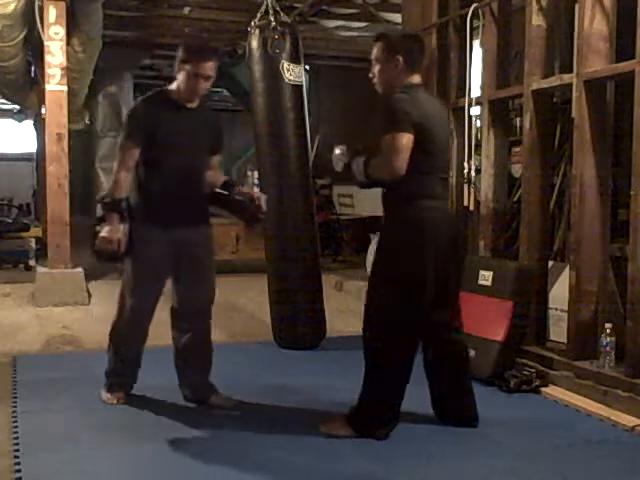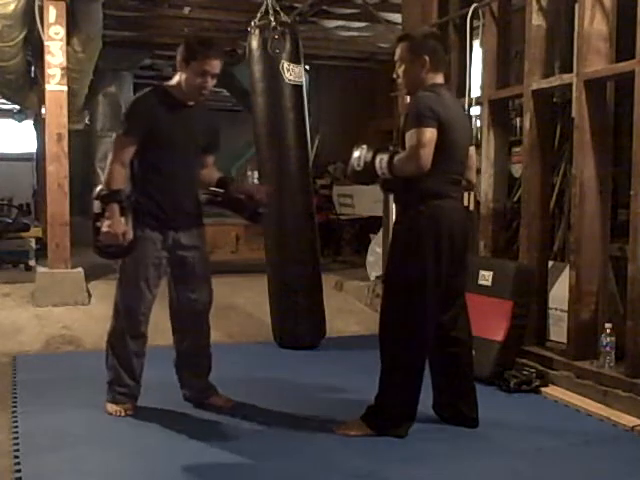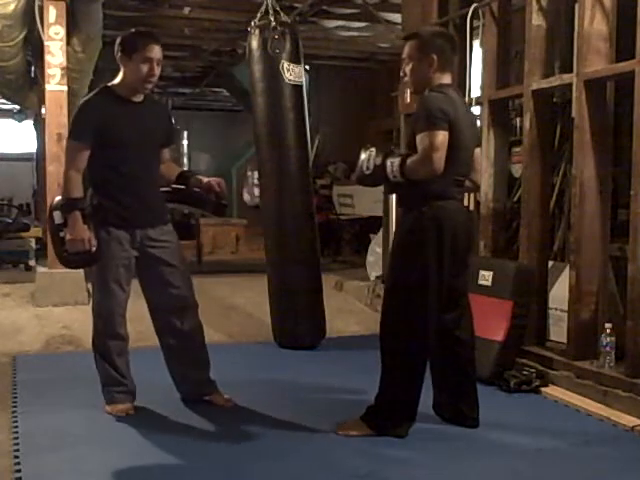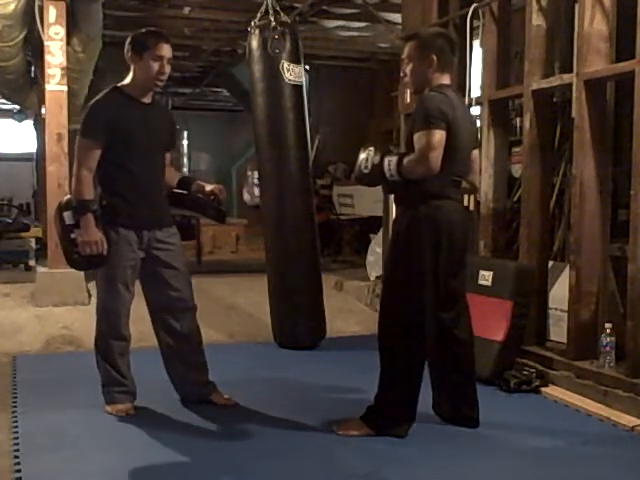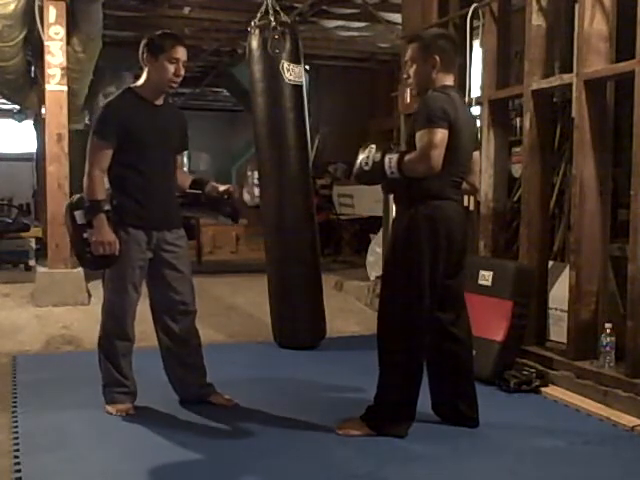
dt=1s
person 1, frame 1
left shoulder: (400, 103)
right shoulder: (436, 107)
left elbow: (394, 165)
left wrist: (352, 164)
right wrist: (368, 169)
left hip: (413, 220)
right hip: (442, 217)
left knee: (390, 322)
right knee: (440, 318)
left ankle: (371, 418)
right ankle: (458, 406)
person 1, frame 2
left shoulder: (423, 103)
right shoulder: (457, 109)
left elbow: (418, 160)
right elbow: (469, 174)
left wrist: (377, 165)
left hip: (425, 219)
right hip: (452, 216)
left knee: (405, 319)
right knee: (449, 315)
left ankle: (389, 416)
right ankle: (458, 406)
person 1, frame 3
left shoulder: (432, 103)
right shoulder: (462, 108)
left elbow: (431, 162)
left wrist: (384, 168)
left hip: (429, 219)
right hip: (455, 216)
left knee: (406, 318)
right knee: (451, 315)
left ankle: (389, 416)
right ankle: (459, 406)
person 1, frame 4
left shoulder: (431, 103)
right shoulder: (462, 109)
left elbow: (427, 161)
left wrist: (382, 167)
left hip: (425, 218)
right hip: (452, 215)
left knee: (404, 318)
right knee: (449, 314)
left ankle: (389, 416)
right ankle: (459, 406)
person 1, frame 5
left shoulder: (434, 103)
right shoulder: (463, 109)
left elbow: (429, 160)
left wrist: (383, 164)
left hip: (425, 218)
right hip: (451, 216)
left knee: (402, 317)
right knee: (447, 314)
left ankle: (387, 416)
right ankle: (459, 406)
person 2, frame 1
left shoulder: (210, 121)
right shoulder: (147, 111)
right elbow: (125, 169)
left wrist: (235, 189)
right wrist: (113, 218)
left hip: (195, 226)
right hip: (151, 225)
left knee: (196, 307)
right knee: (136, 305)
left ankle: (197, 385)
right ankle: (118, 382)
person 2, frame 2
left shoulder: (206, 117)
right shoulder: (147, 106)
right elbow: (118, 163)
left wrist: (231, 186)
right wrist: (113, 213)
left hip: (189, 227)
right hip: (147, 226)
left knee: (195, 306)
right knee: (133, 310)
left ankle: (197, 386)
right ankle: (121, 392)
person 2, frame 3
left shoulder: (159, 112)
right shoulder: (95, 109)
right elbow: (74, 169)
left wrist: (193, 180)
right wrist: (75, 220)
left hip: (157, 225)
right hip: (111, 227)
left knee: (180, 305)
right knee: (110, 312)
left ankle: (198, 385)
right ankle: (118, 393)
person 2, frame 4
left shoulder: (163, 116)
right shoulder: (105, 108)
right elbow: (85, 170)
left wrist: (195, 186)
right wrist: (87, 221)
left hip: (161, 227)
right hip: (119, 228)
left knee: (179, 308)
right knee: (114, 313)
left ankle: (197, 386)
right ankle: (118, 392)
person 2, frame 5
left shoulder: (176, 118)
right shoulder: (118, 110)
right elbow: (96, 171)
left wrist: (205, 186)
right wrist: (99, 221)
left hip: (170, 228)
right hip: (128, 228)
left knee: (180, 310)
right knee: (119, 313)
left ankle: (195, 387)
right ankle: (118, 392)
